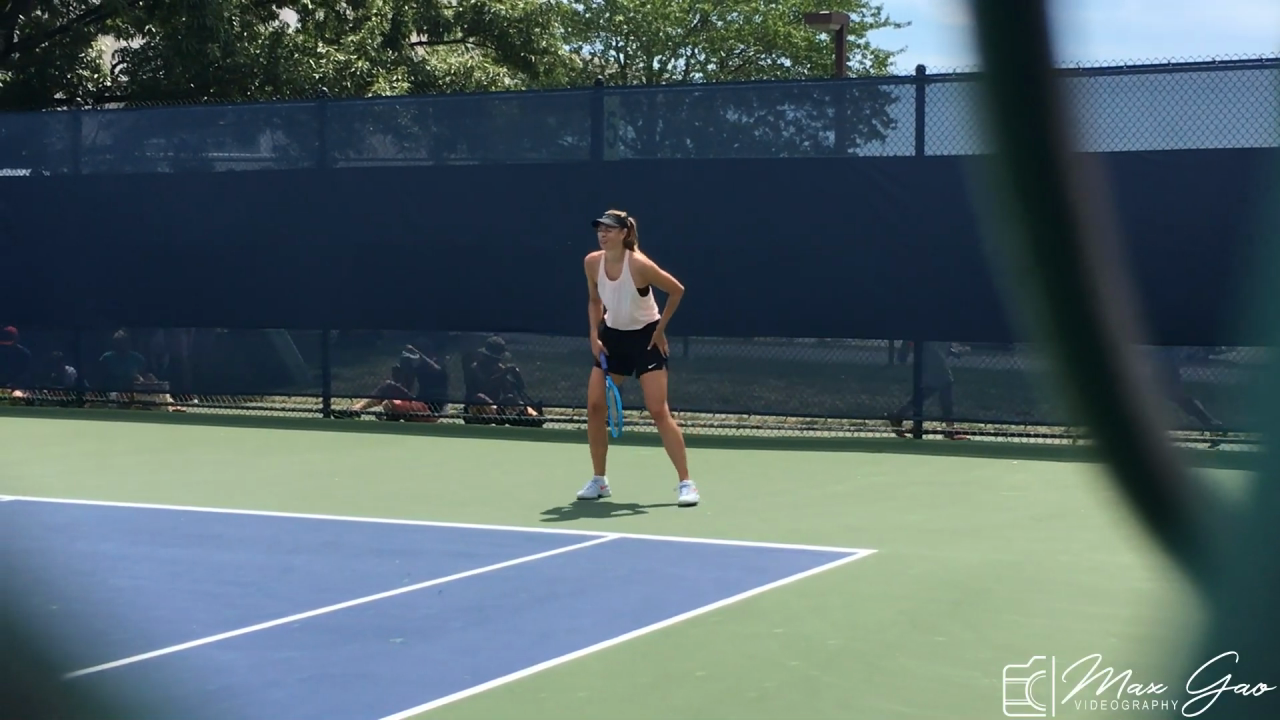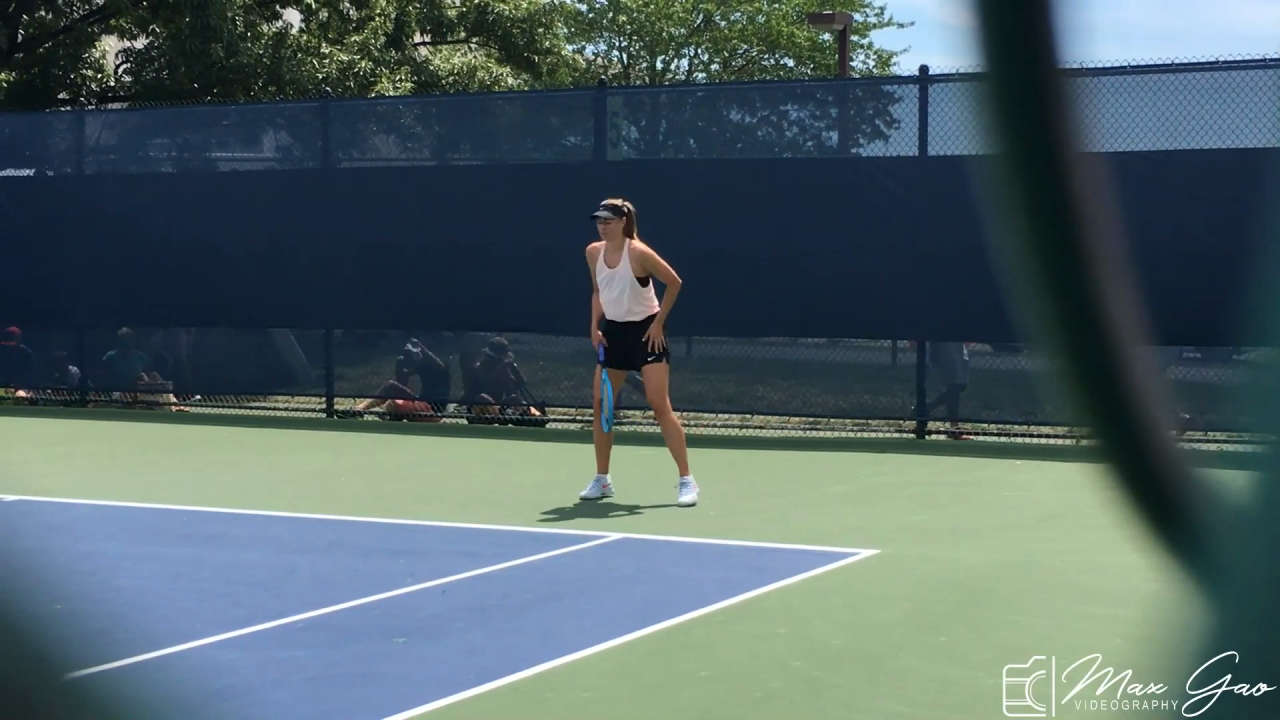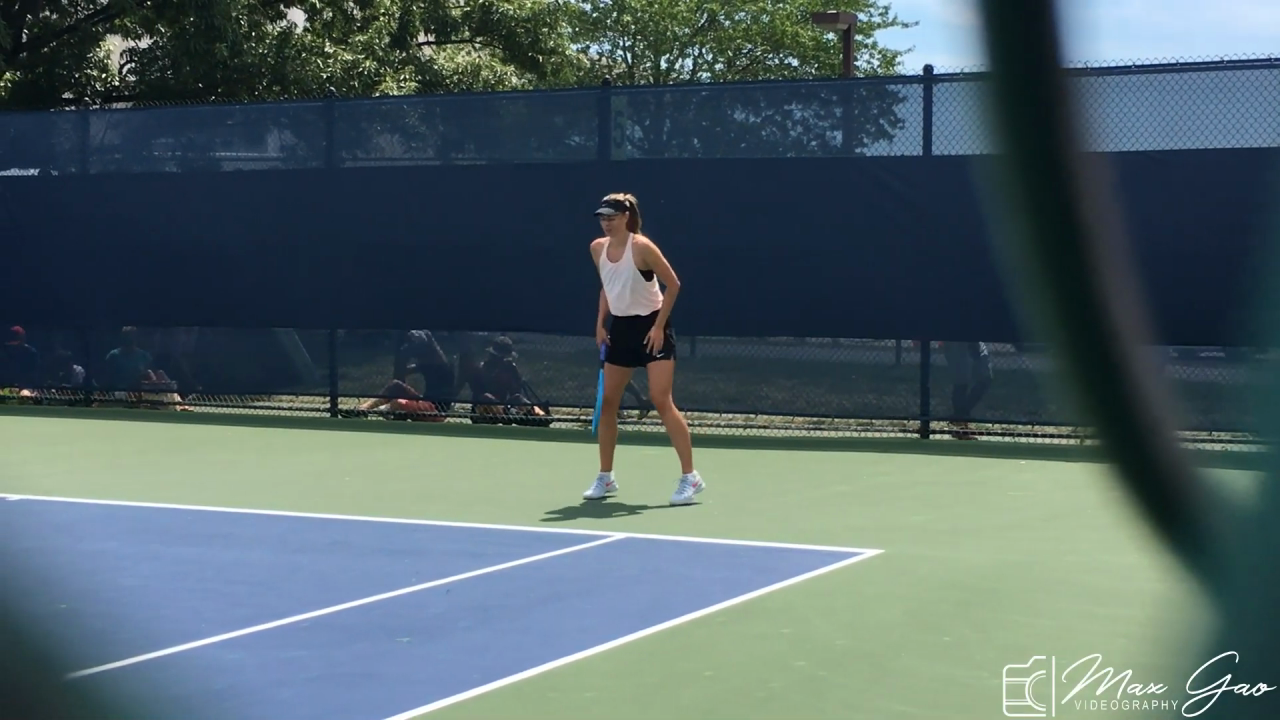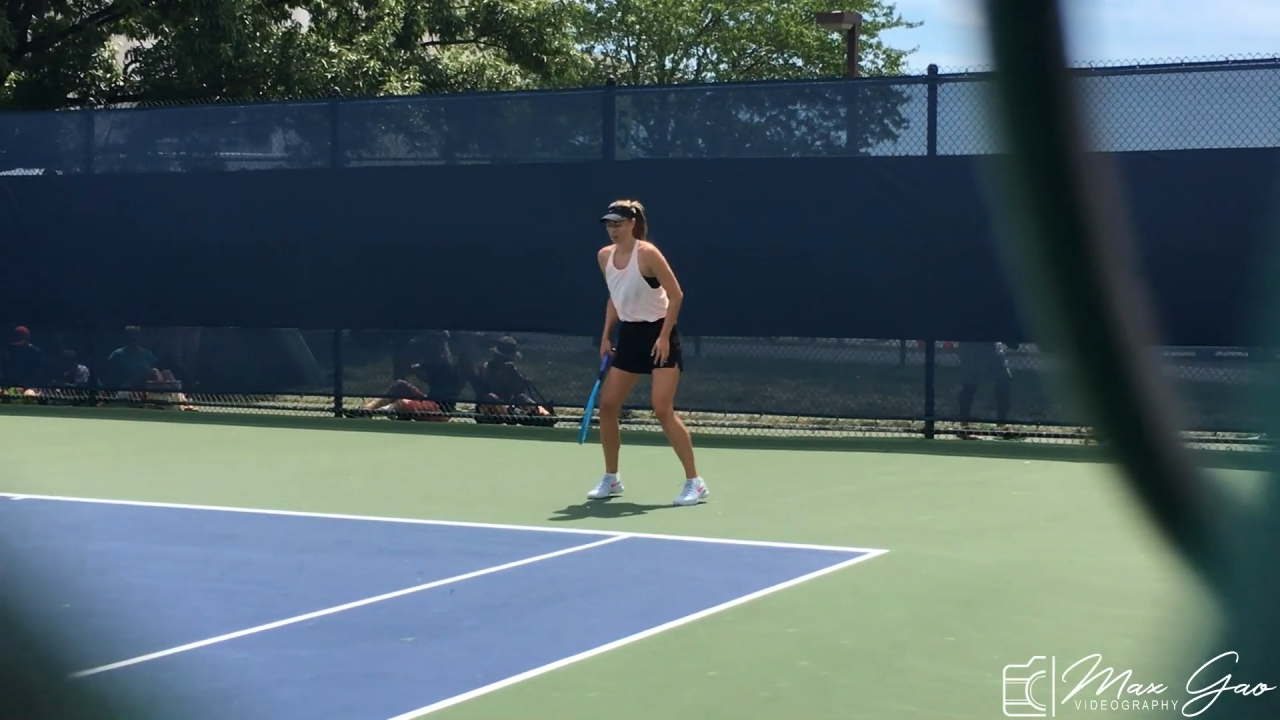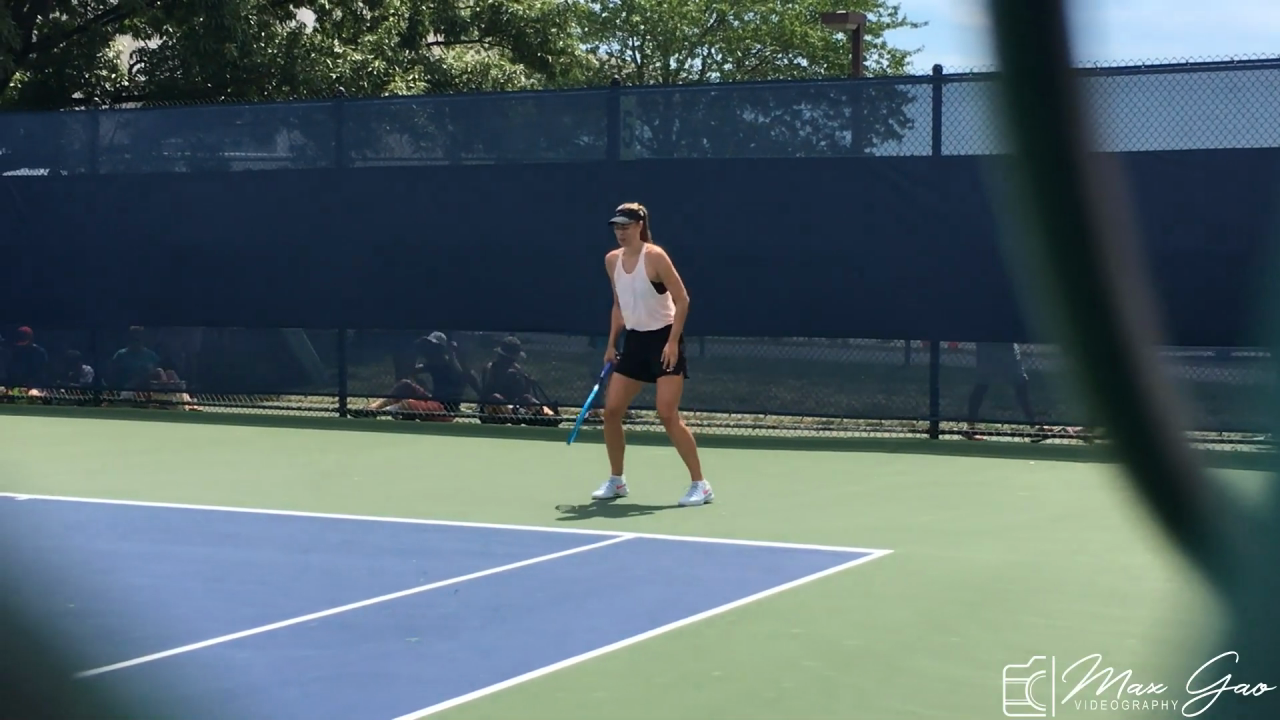
dt=0.1s
person 1, frame 1
left shoulder: (639, 264)
right shoulder: (592, 262)
left elbow: (677, 290)
left wrist: (660, 329)
right wrist: (594, 335)
left hip: (645, 337)
right hip: (612, 337)
left knee: (658, 411)
right knee: (595, 407)
left ankle: (686, 483)
right ankle: (599, 481)
person 1, frame 2
left shoulder: (639, 252)
right shoulder: (592, 252)
left elbow: (674, 283)
left wrist: (658, 324)
right wrist: (594, 326)
left hip: (645, 331)
right hip: (613, 331)
left knee: (659, 405)
right knee: (600, 404)
left ankle: (686, 481)
right ankle: (602, 479)
person 1, frame 3
left shoulder: (641, 246)
right shoulder: (598, 248)
left elbow: (673, 284)
left wrist: (659, 324)
right wrist: (600, 325)
left hip: (650, 327)
right hip: (620, 328)
left knee: (662, 403)
right knee: (606, 402)
left ankle: (690, 477)
right ankle: (606, 477)
person 1, frame 4
left shoulder: (647, 252)
right shoulder: (604, 256)
left elbow: (676, 294)
left wrist: (665, 335)
right wrist: (606, 335)
left hip: (658, 333)
right hip: (629, 334)
left knee: (663, 411)
right knee: (607, 406)
left ankle: (695, 482)
right ankle: (611, 478)
person 1, frame 5
left shoulder: (655, 256)
right shoulder: (612, 260)
left elbow: (682, 299)
left wrist: (673, 342)
right wrist: (611, 343)
left hip: (663, 340)
right hip: (634, 341)
left knee: (668, 416)
right knee: (611, 411)
left ankle: (700, 484)
right ankle: (617, 480)
